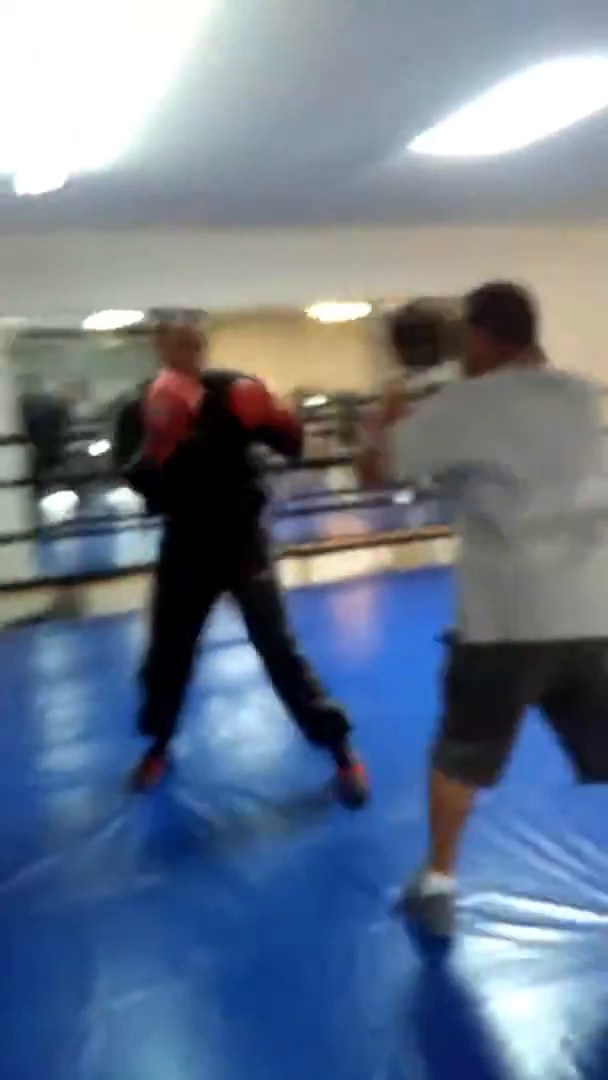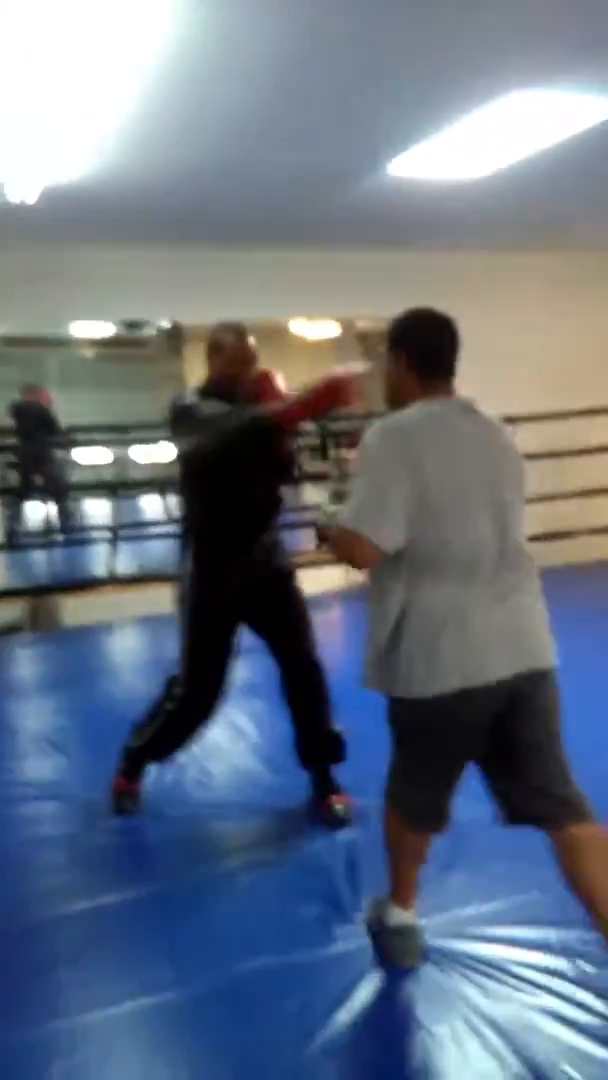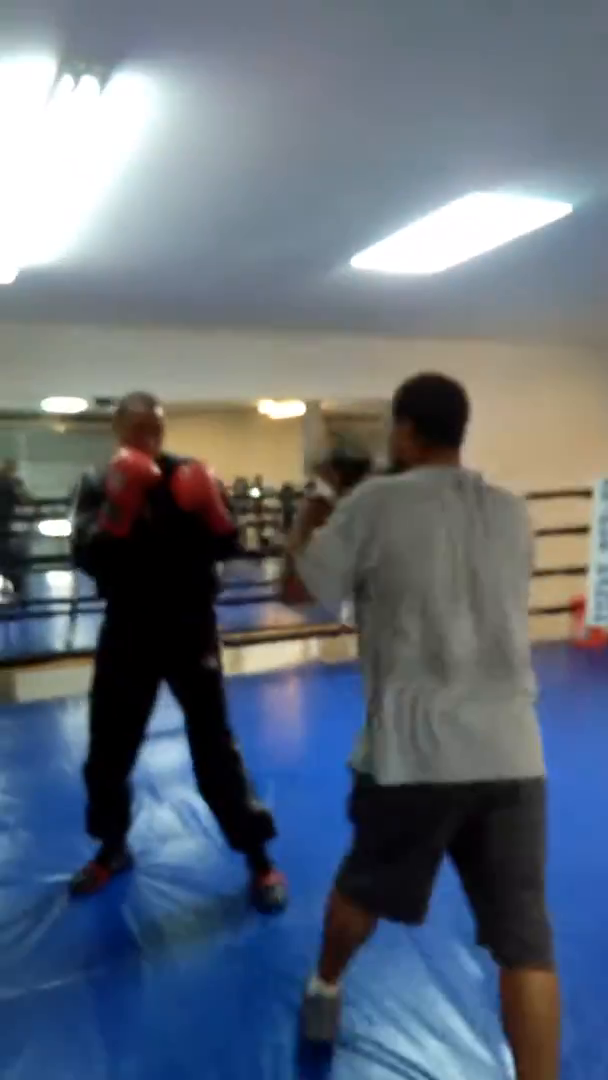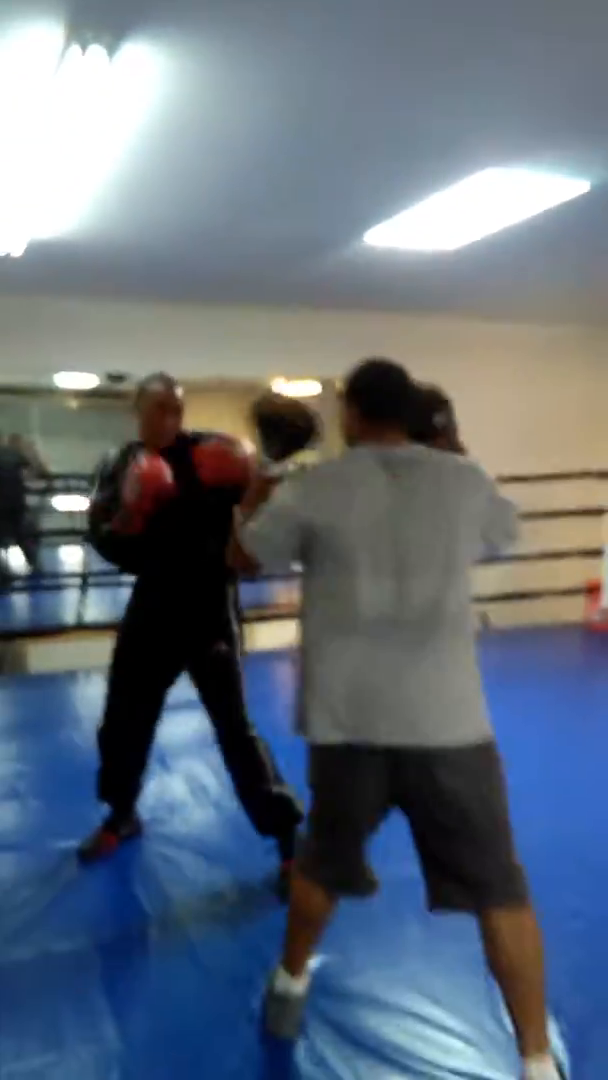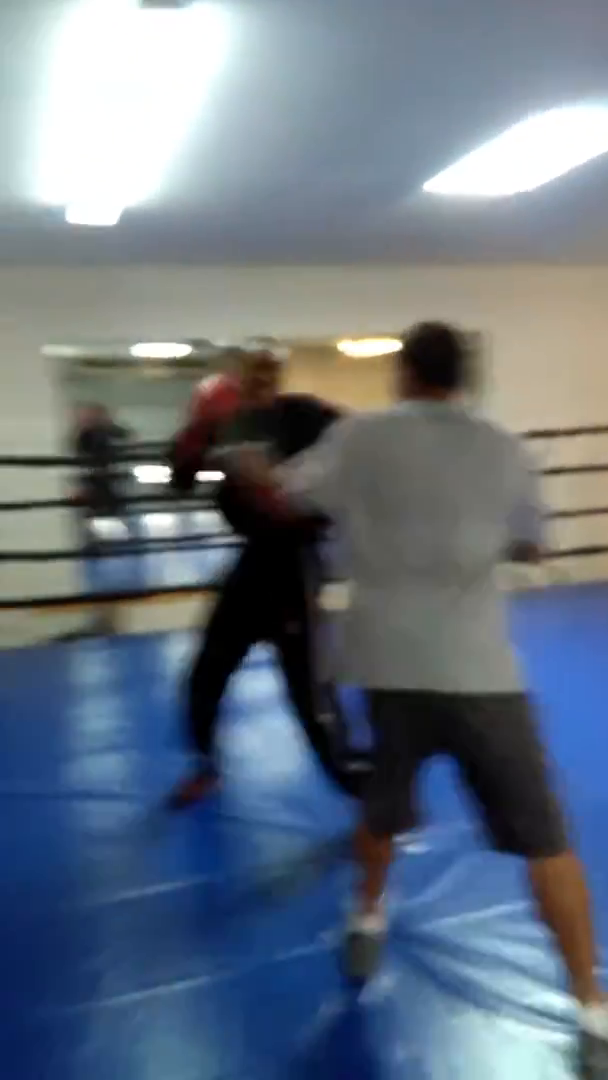
dt=0.4s
person 1, frame 1
left shoulder: (466, 405)
left elbow: (374, 466)
left wrist: (393, 407)
left hip: (507, 619)
left knee: (461, 753)
left ankle: (436, 885)
person 1, frame 2
left shoulder: (393, 438)
right shoulder: (498, 438)
left elbow: (364, 549)
left wrist: (330, 530)
left hip: (439, 659)
right hip: (523, 650)
left knee: (414, 796)
left ankle: (398, 918)
person 1, frame 3
left shoulder: (374, 505)
right shoulder: (513, 513)
left elbow: (300, 589)
left wrist: (308, 524)
left hip: (414, 749)
right hip: (509, 751)
left knee: (363, 885)
right knee: (525, 942)
left ankle: (323, 995)
person 1, frame 4
left shoulder: (316, 485)
right shoulder: (464, 479)
left elbow: (243, 555)
right elbow: (504, 533)
left wrist: (258, 494)
left hip: (350, 719)
right hip: (447, 721)
left knee: (321, 858)
right knee: (499, 888)
left ankle: (288, 989)
person 1, frame 5
left shoulder: (368, 434)
right shoulder: (502, 451)
left elbow: (286, 494)
right elbow: (530, 547)
left wrist: (247, 464)
left hip: (395, 662)
right hip: (481, 670)
left knee: (384, 805)
right knee: (543, 834)
left ankle: (366, 928)
person 2, frame 1
left shoulder: (231, 390)
right shoulder: (146, 406)
left elbow: (291, 441)
right elbow: (140, 481)
left wrist: (272, 416)
right wrist: (160, 439)
left hip: (240, 536)
right hip: (185, 542)
left knee: (276, 645)
right knee: (167, 653)
left ankle: (341, 752)
right ankle: (158, 746)
person 2, frame 2
left shoulder: (243, 406)
right shoulder: (196, 411)
left elbow: (279, 471)
right elbow: (231, 435)
left wrist: (280, 423)
right wrist: (294, 409)
left hip: (261, 553)
right hip: (215, 560)
left knee: (304, 668)
right knee: (199, 684)
left ankle: (323, 779)
right ankle: (131, 765)
person 2, frame 3
left shoulder: (187, 475)
right shoulder: (97, 485)
left elbow: (227, 546)
right elbow: (87, 557)
left wrist: (212, 510)
right wrist: (118, 507)
left hip: (189, 625)
right hip: (127, 630)
left knee: (214, 746)
right knee: (107, 749)
left ankle: (259, 860)
right ankle: (112, 848)
person 2, frame 4
left shoulder: (208, 452)
right shoulder: (120, 466)
right elbow: (105, 541)
left wrist: (242, 472)
right wrist: (131, 512)
left hip: (208, 603)
right hip: (152, 604)
left knee: (233, 724)
right knee: (123, 720)
left ankle: (289, 837)
right ankle: (121, 815)
person 2, frame 5
left shoulder: (299, 414)
right shoulder: (231, 422)
right elbow: (180, 476)
right wrist: (197, 425)
left hip: (292, 560)
right hip: (255, 558)
left knee: (308, 691)
right knee: (207, 673)
right ankle: (205, 765)
